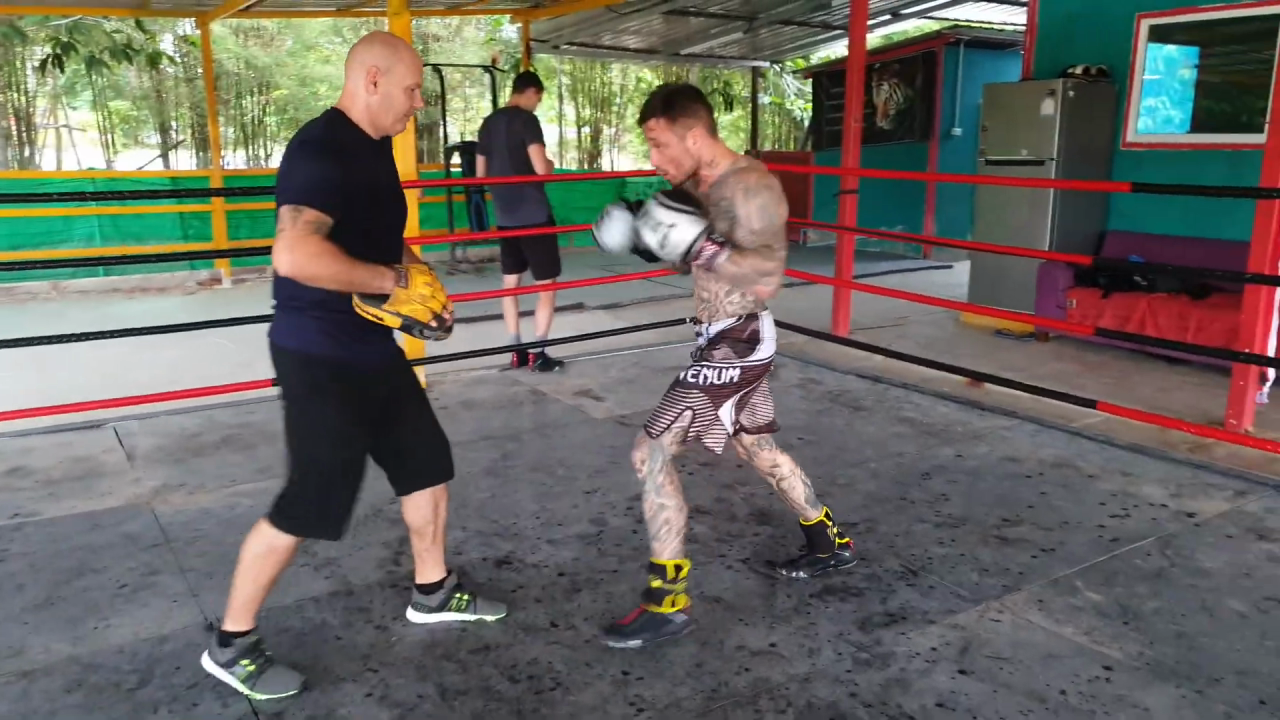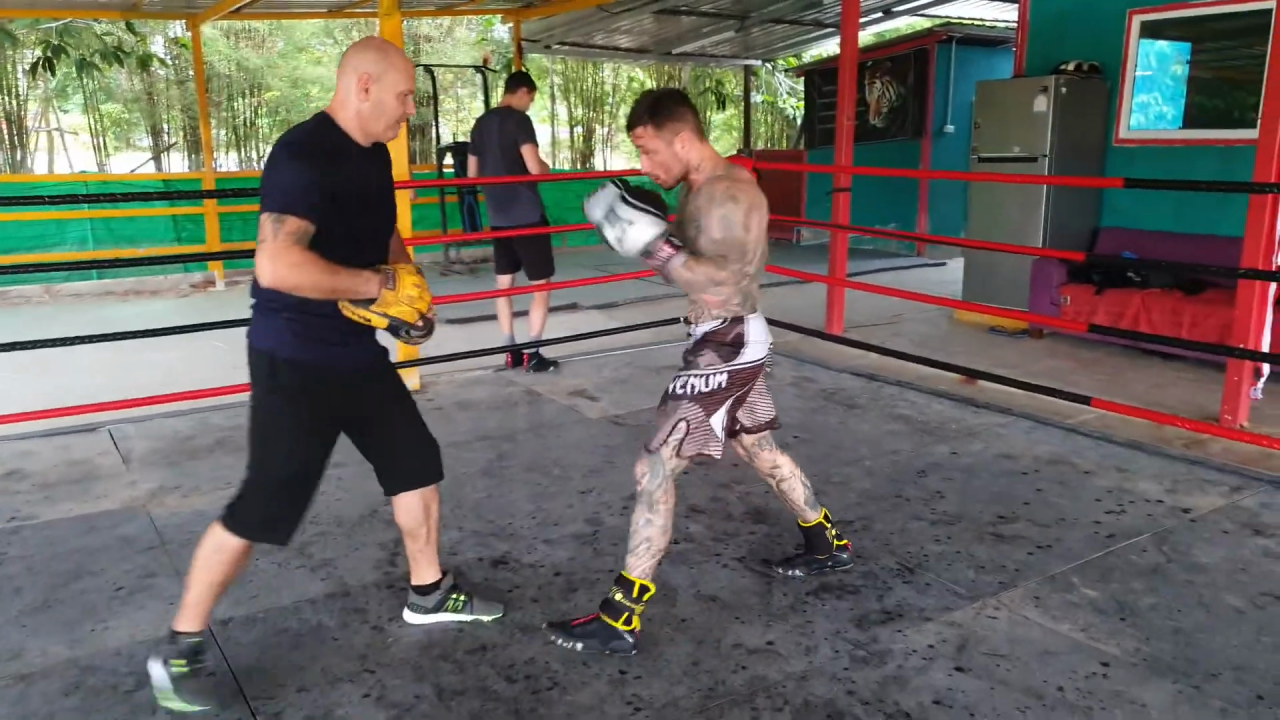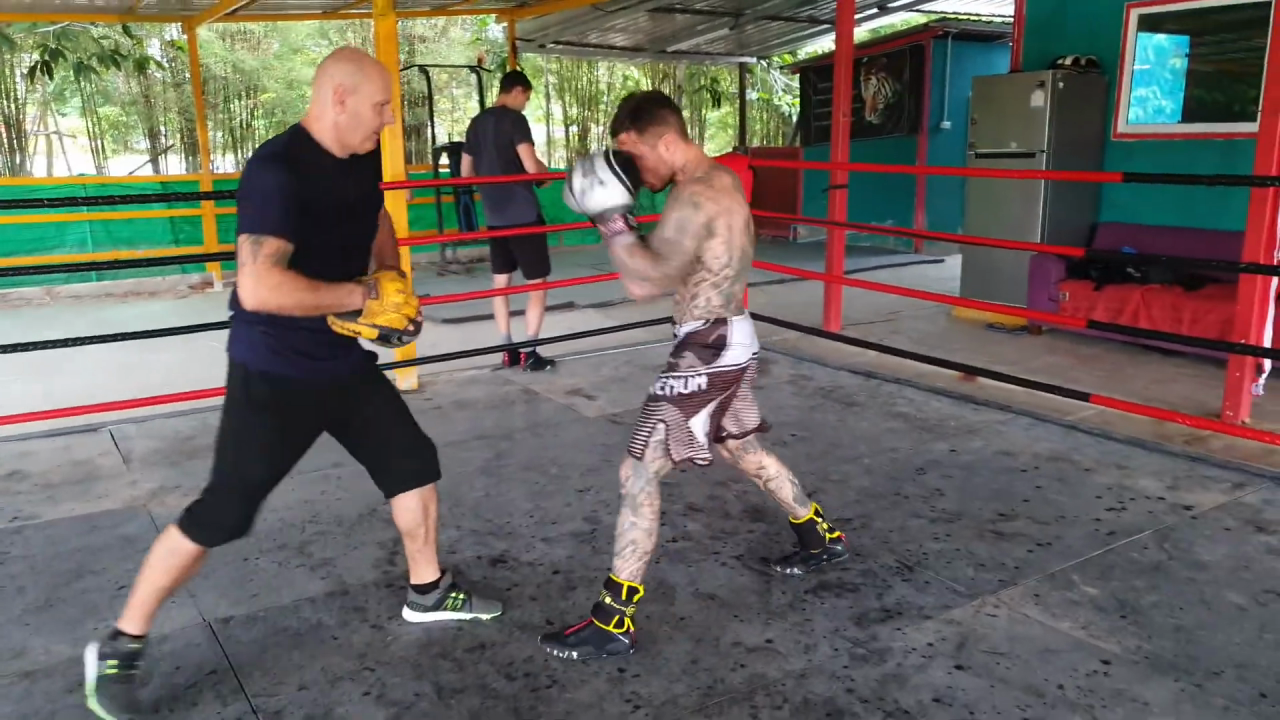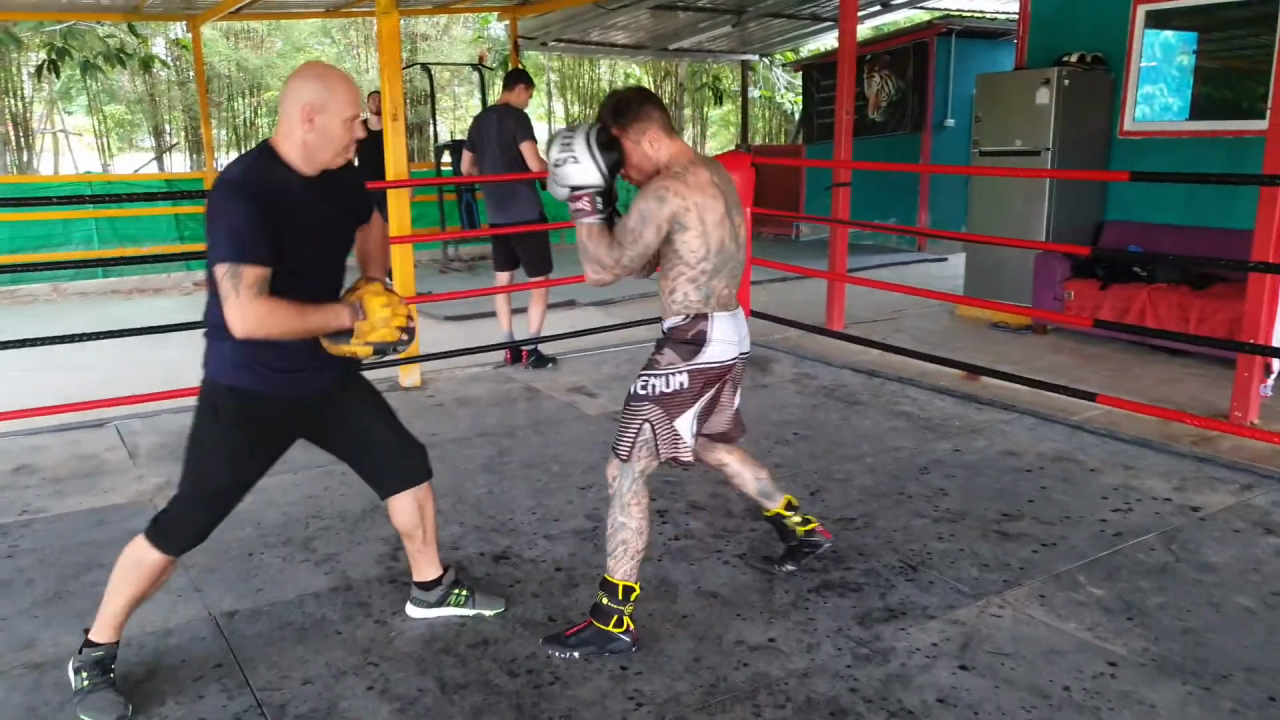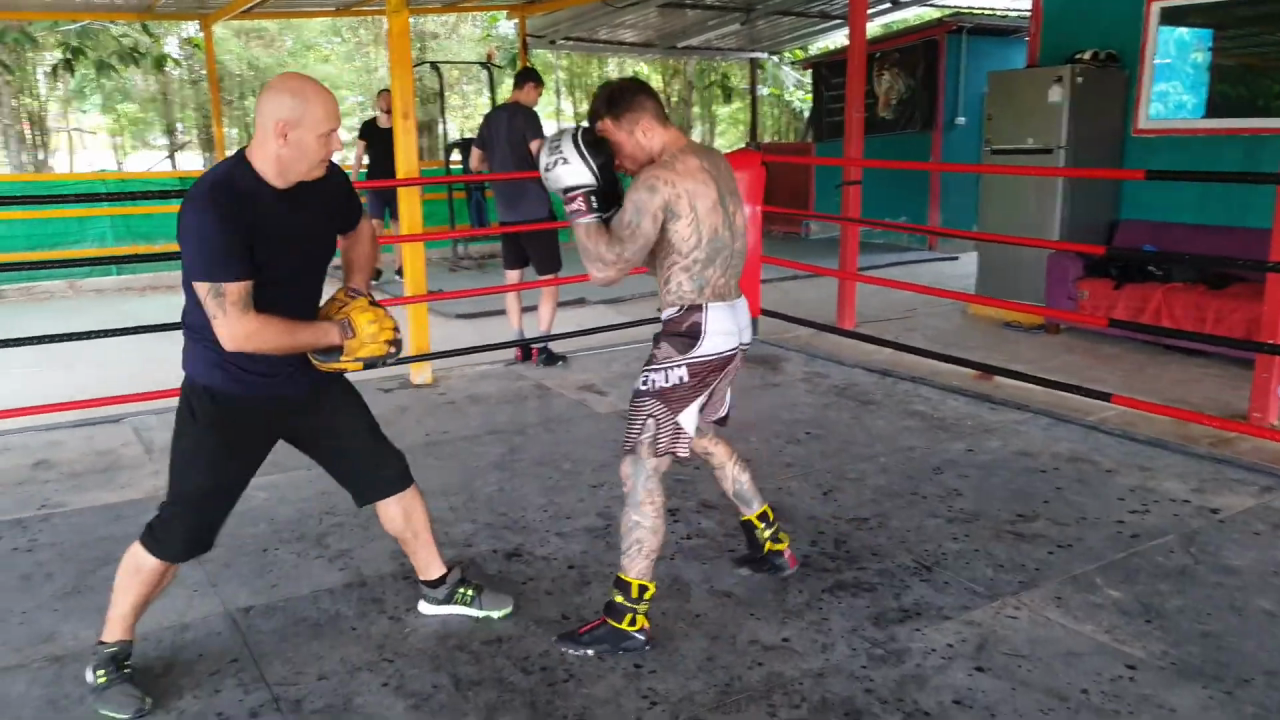
dt=0.1s
person 1, frame 1
left shoulder: (374, 146)
right shoulder: (323, 147)
right elbow: (295, 255)
left wrist: (415, 274)
right wrist: (394, 284)
left hip: (369, 348)
right hip: (319, 355)
left knee: (427, 462)
right knee: (312, 504)
left ankle: (432, 591)
right ankle: (232, 642)
person 1, frame 2
left shoulder: (374, 153)
right shoulder: (305, 155)
right elbow: (278, 265)
left wrist: (405, 275)
right wrist: (378, 286)
left hip: (357, 354)
right hip: (293, 361)
left knee: (418, 464)
right knee: (263, 509)
left ankle: (429, 592)
right ankle: (179, 646)
person 1, frame 3
left shoulder: (360, 162)
right shoulder: (280, 168)
left elbow: (377, 230)
right elbow: (259, 287)
left wrist: (389, 278)
right wrist: (362, 295)
left hip: (341, 361)
right hip: (273, 373)
left knee: (414, 463)
right knee: (221, 513)
left ankle: (427, 589)
right ankle: (119, 647)
person 1, frame 4
left shoulder: (341, 173)
right shoulder: (245, 191)
left elbow: (368, 230)
right elbow: (246, 316)
left wrist: (370, 286)
right wrist: (348, 315)
left hip: (322, 373)
right hip: (246, 387)
left knee: (405, 465)
right knee: (185, 523)
left ankle: (432, 587)
right ankle: (94, 654)
person 1, frame 5
left shoulder: (326, 181)
right shoulder: (214, 204)
left elbow: (358, 231)
right elbow: (234, 333)
left wrist: (355, 296)
right wrist: (340, 330)
left hip: (307, 375)
right hip: (226, 390)
left knee: (388, 473)
right knee: (179, 529)
left ankle: (439, 584)
right ankle: (110, 653)
person 2, frame 1
left shoulder: (754, 184)
right shoulder: (693, 182)
left elbow: (766, 277)
right elbow: (675, 249)
left wrist: (696, 244)
right wrist: (640, 235)
left hip: (737, 343)
right hip: (719, 338)
left knee: (650, 453)
right knee: (758, 449)
left ankle: (666, 599)
right ankle: (829, 541)
person 2, frame 2
left shoulder: (725, 195)
right shoulder: (712, 182)
left elbow: (721, 284)
right elbow: (691, 247)
left wrist: (655, 242)
right wrist: (644, 225)
left hip: (725, 346)
right hip: (736, 342)
left knee: (652, 471)
right knee: (757, 446)
left ankle: (619, 617)
right ankle: (828, 542)
person 2, frame 3
left shoulder: (697, 196)
right shoulder: (712, 180)
left elbow: (646, 283)
right elbow: (670, 260)
left wrist: (611, 214)
right wrist: (624, 217)
left hip: (708, 348)
right hip: (725, 342)
left knee: (638, 473)
right knee: (743, 449)
left ankle: (613, 620)
right ankle: (821, 536)
person 2, frame 4
left shoulder: (666, 193)
right shoulder: (711, 174)
left elbow: (602, 268)
left wrist: (584, 195)
right wrist: (608, 205)
left hip: (693, 344)
right hip: (726, 334)
left knee: (626, 473)
right knee: (716, 450)
left ankle: (612, 620)
right ankle: (802, 532)
person 2, frame 5
left shoulder: (658, 181)
right shoulder: (713, 161)
left elbow: (605, 267)
left wrist: (578, 195)
right wrist: (607, 204)
left hip: (692, 334)
right hip: (729, 321)
left knee: (639, 470)
right knee: (702, 437)
left ankle: (627, 619)
right ankle: (771, 545)
person 3, frame 1
left shoulder: (489, 123)
right shoulder: (526, 120)
left elbow: (481, 174)
right elbow: (540, 168)
right wrist: (550, 165)
left hip: (505, 216)
right hip: (534, 214)
left knee: (510, 282)
right knee: (546, 283)
left ankle: (517, 351)
right ankle: (537, 354)
person 3, frame 2
left shoulder: (481, 123)
right shoulder: (518, 120)
left elbow: (473, 174)
right elbow: (534, 167)
right wrist: (547, 168)
left hip: (498, 216)
right hip: (527, 214)
left knee: (504, 282)
right knee: (541, 283)
left ankle: (511, 351)
right ankle: (532, 354)
person 3, frame 3
left shoulder: (477, 123)
right shoulder: (514, 119)
left elbow: (466, 172)
right elbow: (531, 166)
right wrist: (544, 171)
left hip: (494, 215)
right hip: (523, 213)
left knee: (501, 282)
right knee: (538, 282)
left ankle: (508, 351)
right ankle: (529, 353)
person 3, frame 4
left shoulder: (480, 120)
right shoulder: (516, 117)
left elbow: (467, 167)
right elbow: (536, 162)
right wrist: (550, 171)
left hip: (496, 213)
right hip: (525, 212)
left knee: (503, 279)
right knee: (539, 280)
left ankle: (510, 348)
right ankle: (531, 350)
person 3, frame 5
left shoulder: (490, 118)
right shoulder: (526, 116)
left elbow: (475, 163)
left hip: (506, 211)
right hip: (535, 209)
left knee: (513, 277)
right knee: (549, 278)
left ankle: (520, 346)
right ankle: (541, 348)
